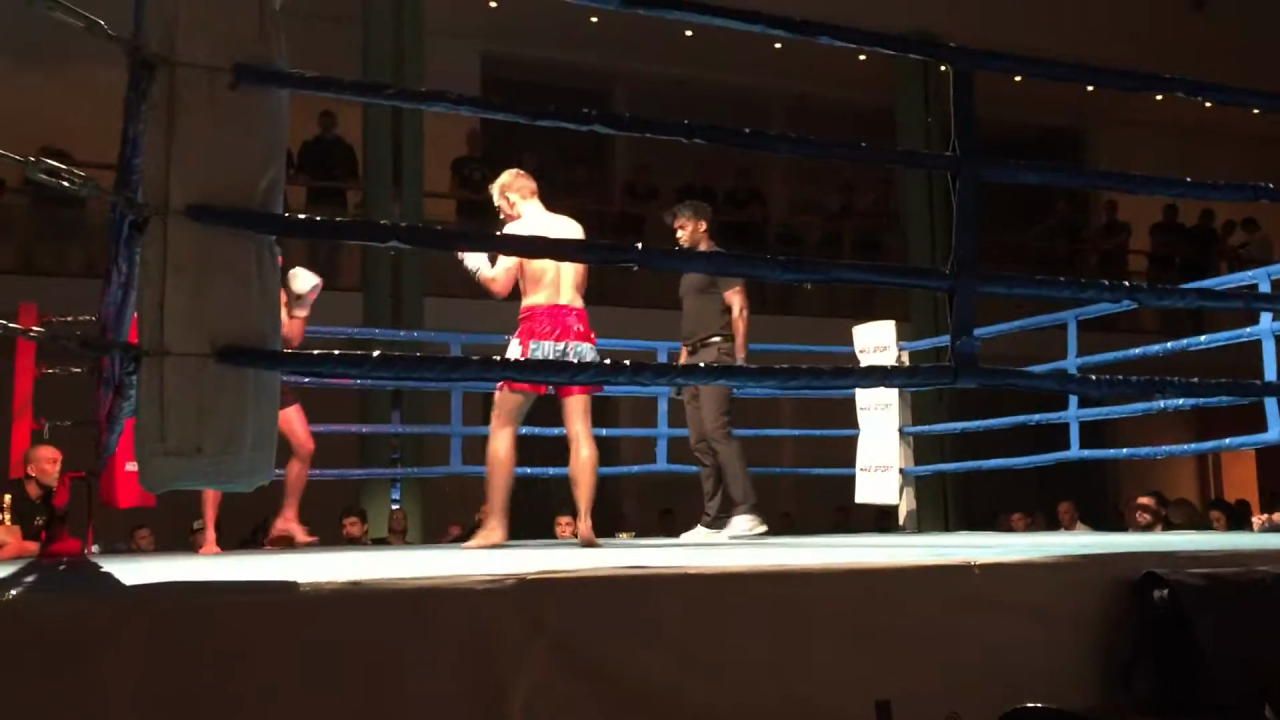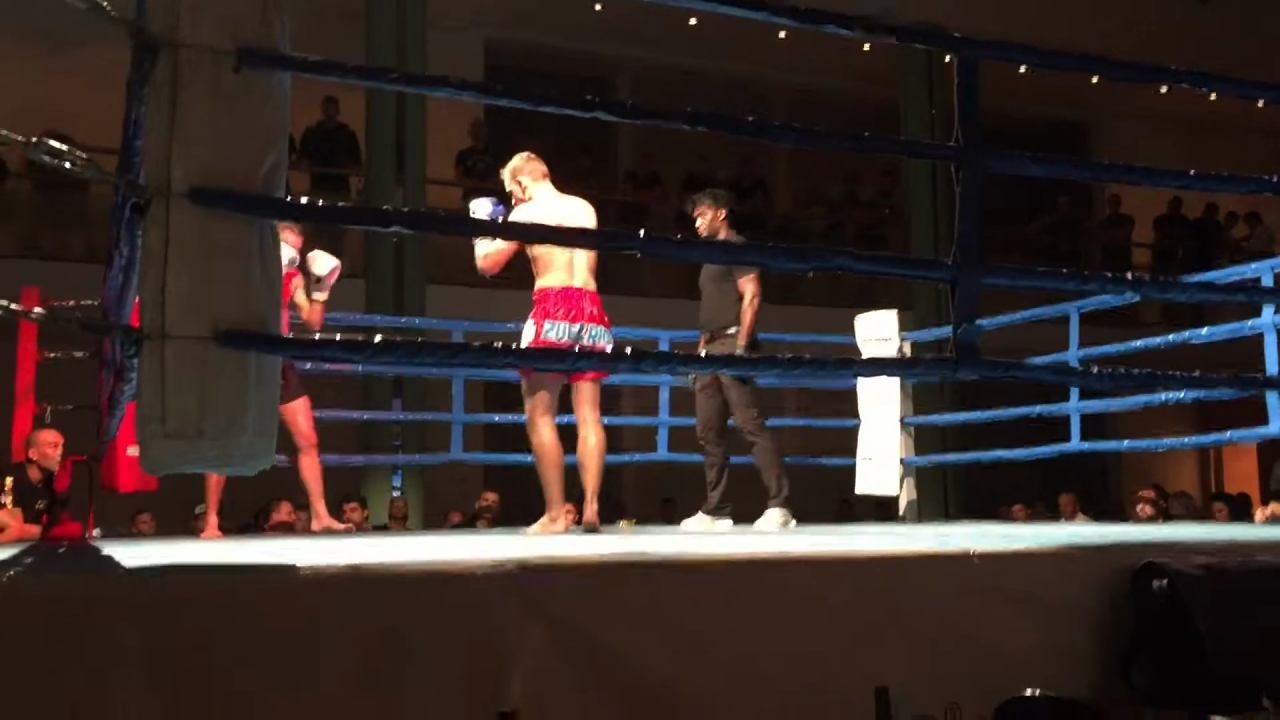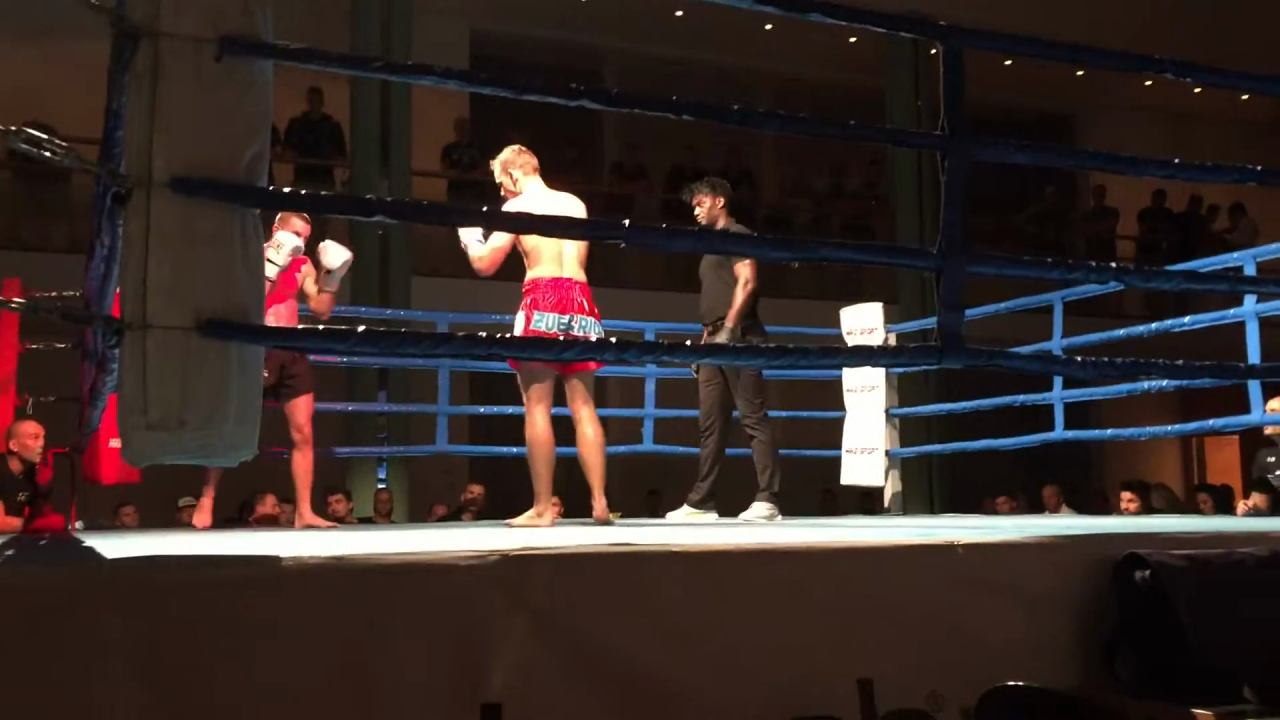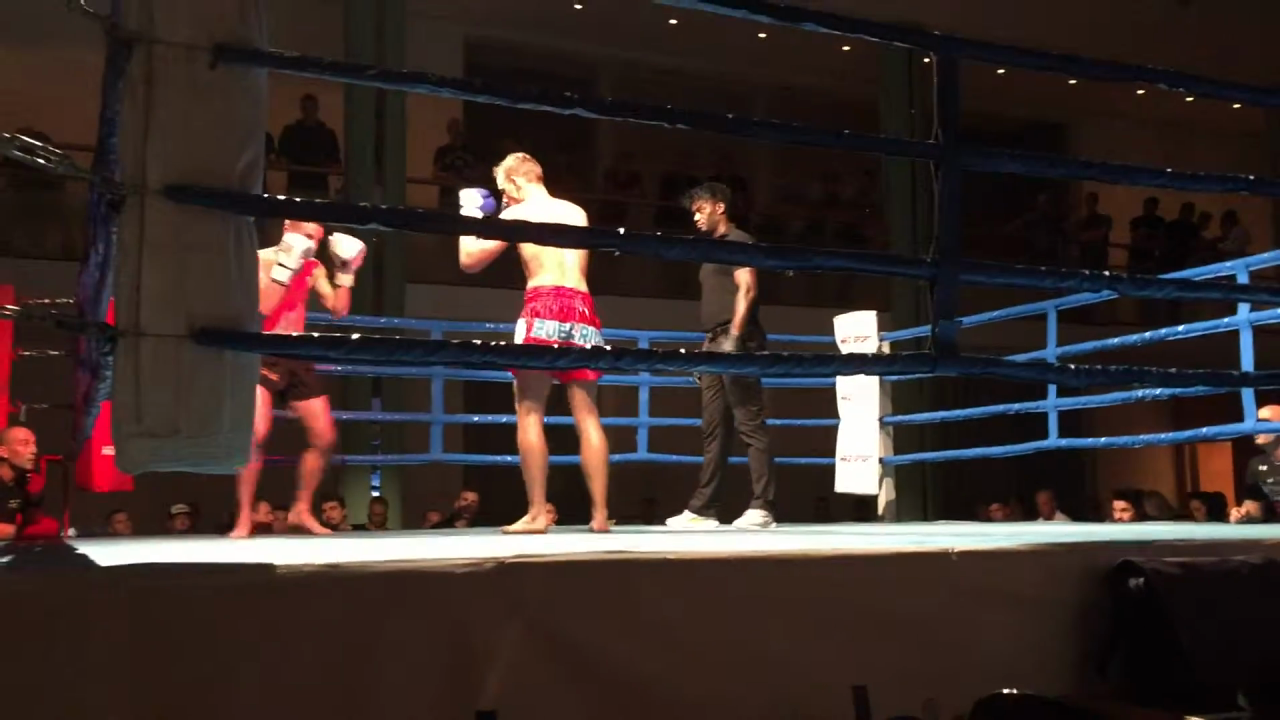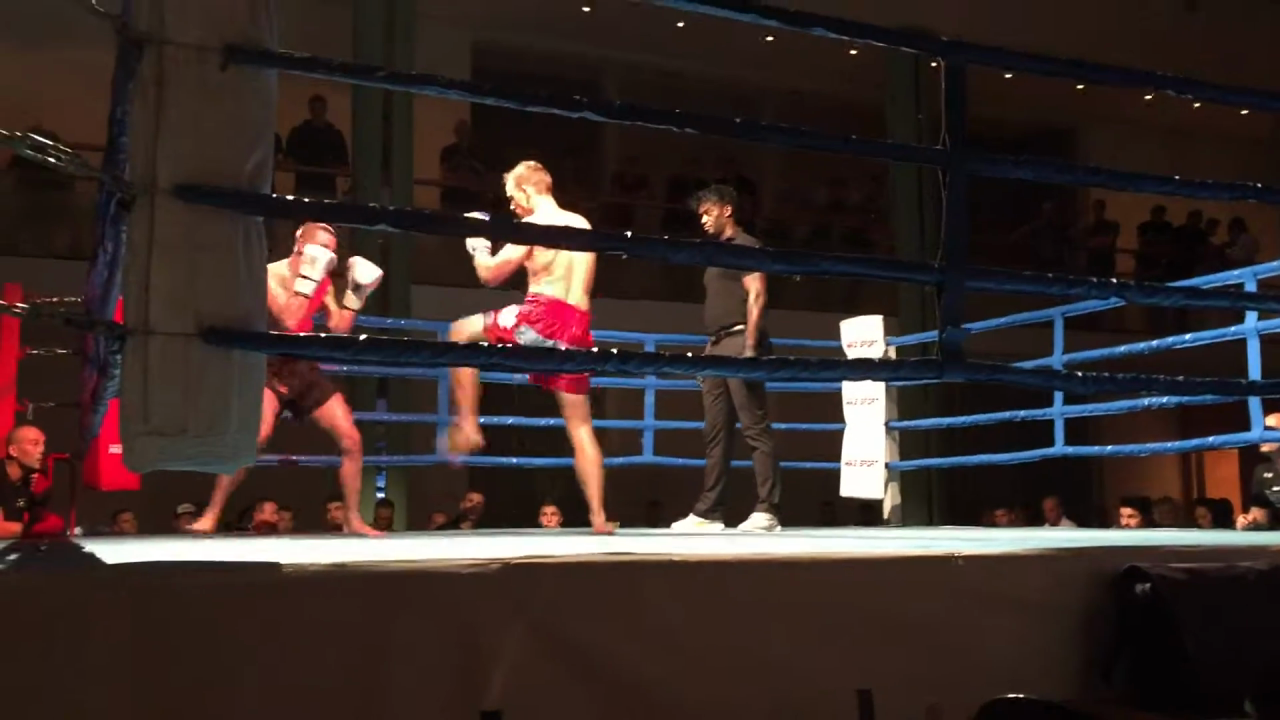
dt=0.2s
person 1, frame 1
left shoulder: (518, 229)
right shoulder: (574, 227)
left elbow: (500, 286)
left wrist: (475, 261)
left hip: (537, 329)
right hip: (577, 329)
left knee: (502, 427)
right knee: (580, 432)
left ankle: (495, 524)
right ankle: (585, 523)
person 1, frame 2
left shoulder: (527, 212)
right shoulder: (586, 208)
left elbow: (487, 263)
left hip: (552, 311)
right hip: (590, 311)
left knee: (541, 417)
right knee: (588, 416)
left ankle: (555, 514)
right ankle: (590, 504)
person 1, frame 3
left shoulder: (518, 206)
right shoulder: (575, 203)
left elbow: (484, 265)
left wrist: (469, 232)
left hip: (542, 302)
right hip: (580, 302)
left knee: (538, 409)
right knee: (583, 408)
left ankle: (542, 507)
right ankle: (600, 502)
person 1, frame 4
left shoulder: (518, 214)
right shoulder: (576, 213)
left elbow: (470, 261)
left wrist: (469, 219)
left hip: (544, 309)
right hip: (582, 313)
left knee: (528, 414)
right knee: (586, 416)
left ankle: (536, 512)
right ankle: (599, 513)
person 1, frame 5
left shoulder: (533, 226)
right shoulder: (581, 226)
left elbow: (488, 275)
left wrist: (477, 244)
right wrist: (510, 252)
left hip: (538, 317)
right hip: (577, 331)
left knee: (462, 334)
right knee: (580, 429)
left ankle: (466, 427)
right ankle: (599, 517)
person 2, frame 1
right shoulder: (691, 269)
left elbow: (739, 309)
left wrist: (740, 358)
right wrist: (681, 364)
left hip: (717, 353)
right hip: (695, 361)
left knee: (717, 431)
right knee: (701, 442)
left ankle: (746, 511)
right ankle: (713, 520)
person 2, frame 2
left shoulder: (738, 248)
right shoulder: (711, 258)
left elbow: (752, 298)
left wrist: (741, 347)
right wrist: (699, 354)
left hip: (734, 345)
right hip: (713, 349)
left knee: (750, 424)
right knee: (708, 432)
left ankle: (779, 506)
right ankle: (715, 509)
person 2, frame 3
left shoulder: (737, 235)
left elbow: (747, 282)
left wrist: (729, 329)
right wrist: (703, 342)
left hip: (737, 335)
right hip: (715, 339)
left knee: (752, 416)
right knee: (710, 422)
left ankle: (767, 500)
right ankle: (700, 501)
person 2, frame 4
left shoulder: (738, 241)
left elbow: (747, 290)
left wrist: (733, 338)
right wrist: (705, 350)
left hip: (736, 341)
right hip: (715, 344)
left knee: (749, 424)
right knee: (713, 429)
left ankle: (761, 507)
right ankle: (702, 508)
person 2, frame 5
left shoulder: (745, 246)
left elbow: (757, 296)
left wrist: (750, 346)
right wrist: (708, 352)
left hip: (740, 341)
right hip: (717, 348)
left knee: (754, 428)
right knee: (715, 433)
left ankle: (766, 511)
right ankle: (708, 511)
person 3, frame 1
left shoulder: (276, 294)
left elbow: (293, 340)
left wrist: (302, 303)
left knee: (304, 447)
left ankle: (288, 519)
right ankle: (209, 538)
person 3, frame 2
left shoulder: (293, 276)
left elbow: (314, 323)
left wrist: (319, 286)
left hip: (281, 362)
left knee: (307, 440)
left ankle: (321, 516)
right ankle: (212, 521)
person 3, frame 3
left shoulder: (302, 264)
left elbow: (322, 311)
left wrist: (331, 277)
right wrist: (273, 263)
left hip: (291, 353)
left knee: (302, 435)
left ankle: (304, 513)
right ankle: (207, 501)
person 3, frame 4
left shoulder: (312, 267)
right shoulder: (259, 260)
left elbow: (339, 309)
right elbow: (264, 306)
left wrist: (345, 271)
right wrist: (286, 261)
left hip: (297, 358)
right hip: (261, 356)
left knee: (322, 438)
right knee: (258, 434)
left ankle: (301, 510)
right ankle: (243, 519)
person 3, frame 5
left shoulder: (323, 281)
right shoulder: (270, 275)
left elbow: (340, 330)
right elbow: (288, 322)
left wrist: (356, 294)
right wrist: (310, 277)
left hip: (306, 369)
right hip: (271, 367)
left knee: (352, 441)
right knee: (257, 436)
left ankle: (354, 520)
right ankle: (211, 514)
